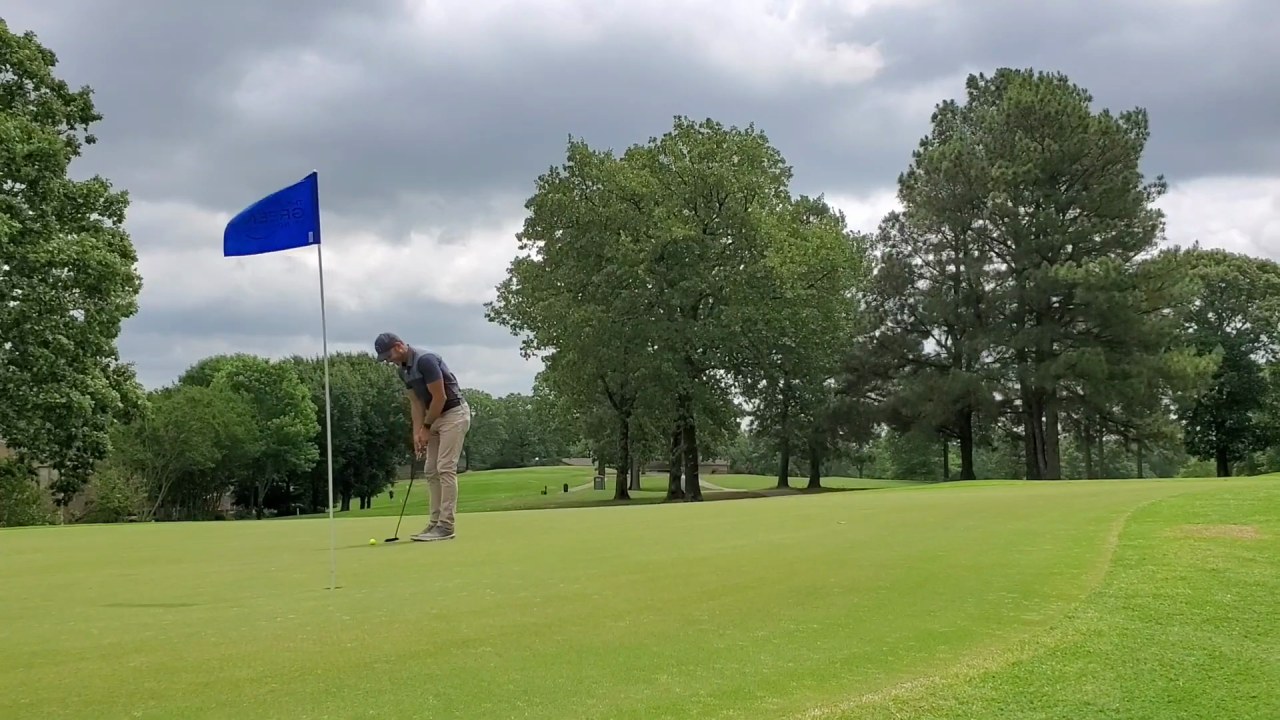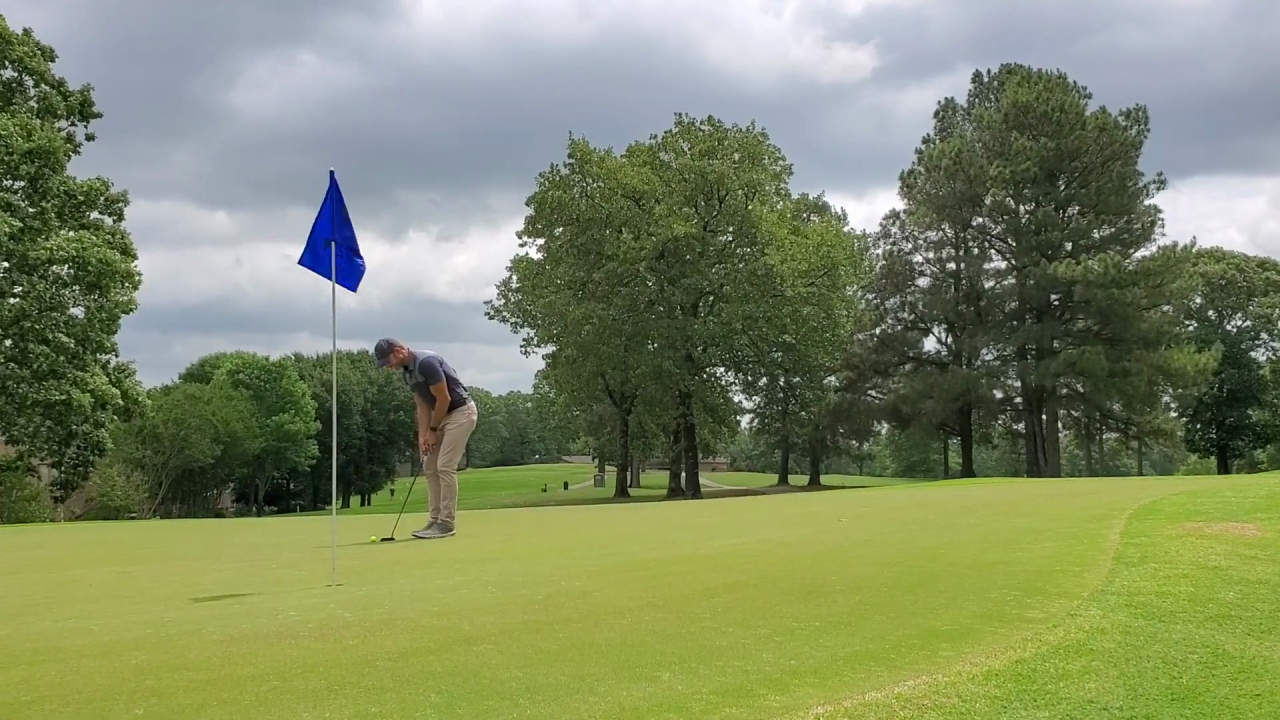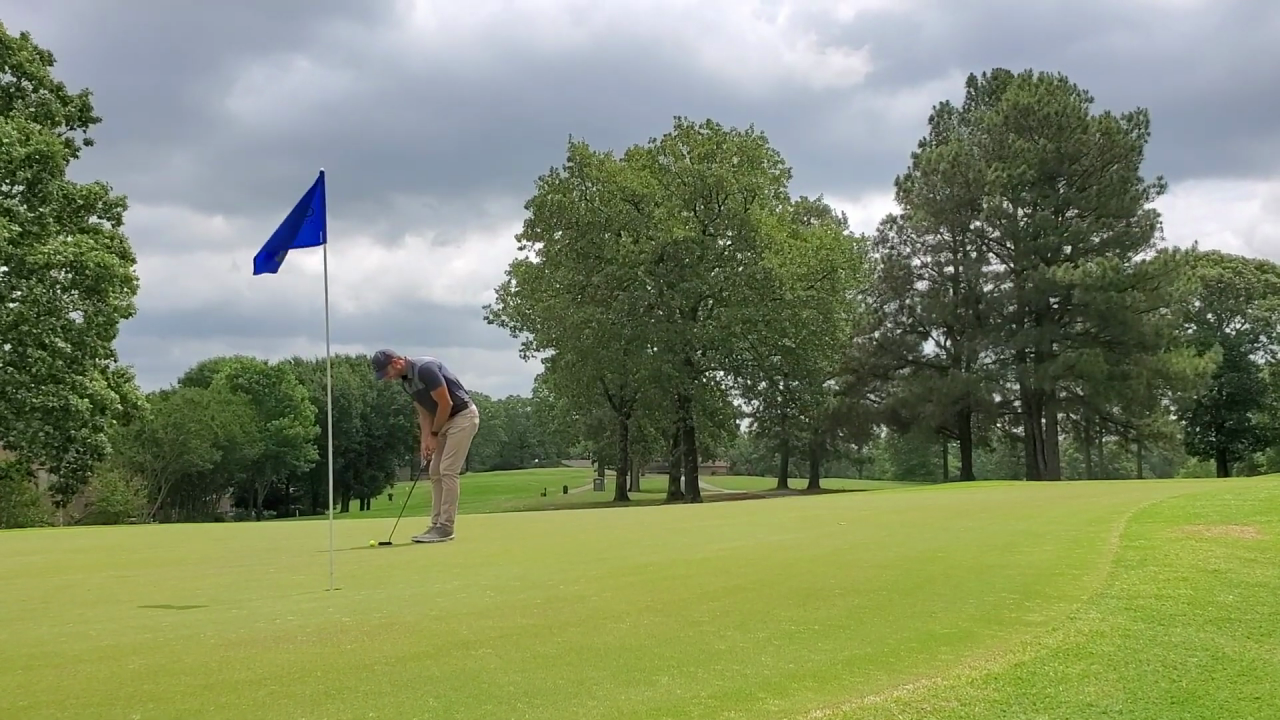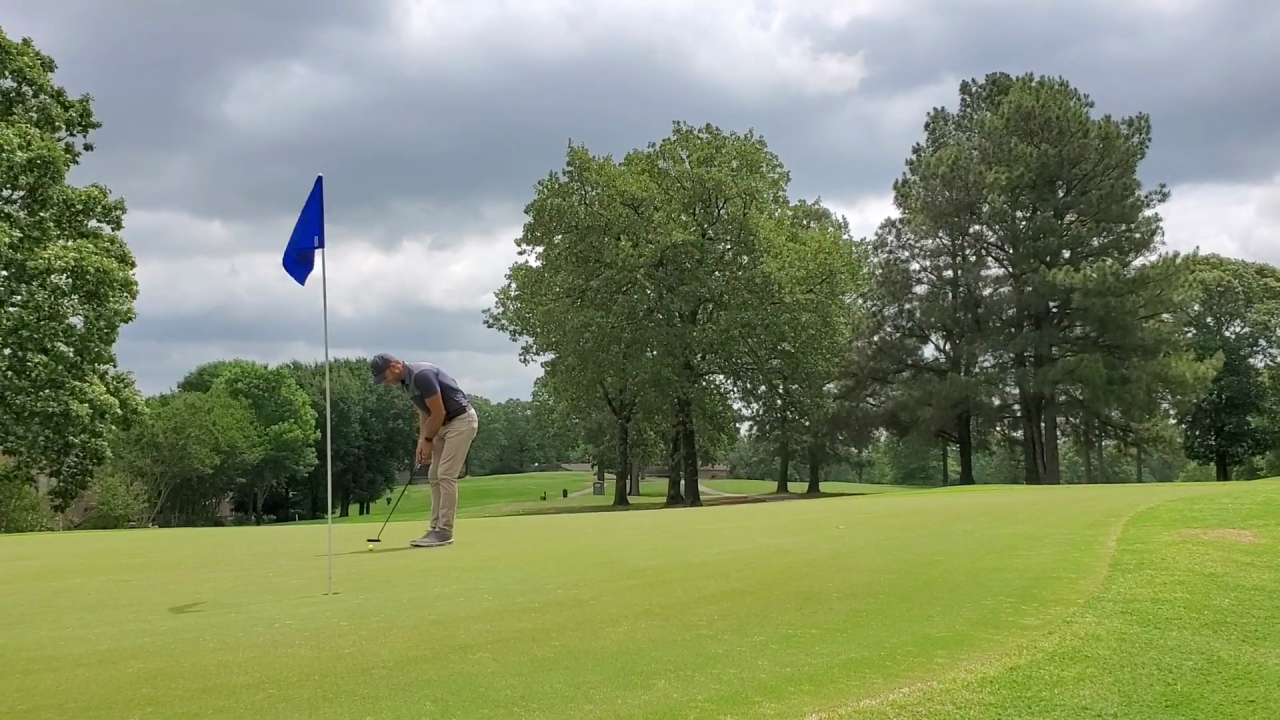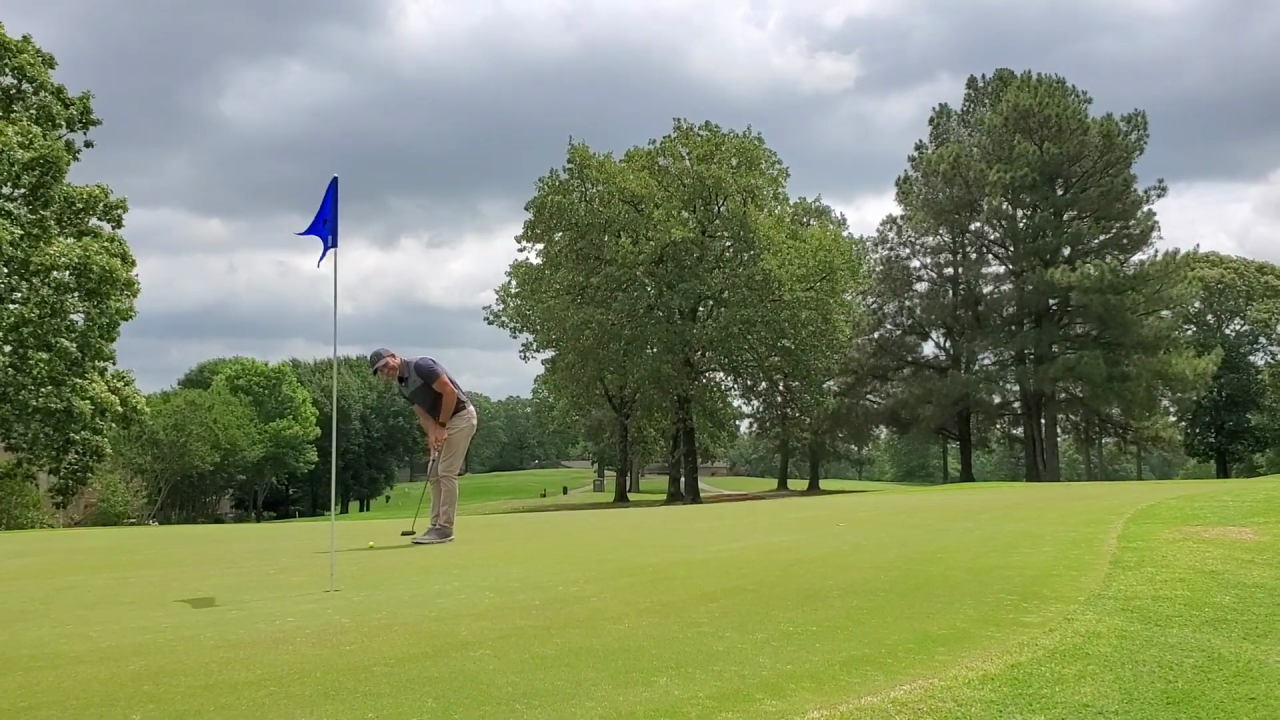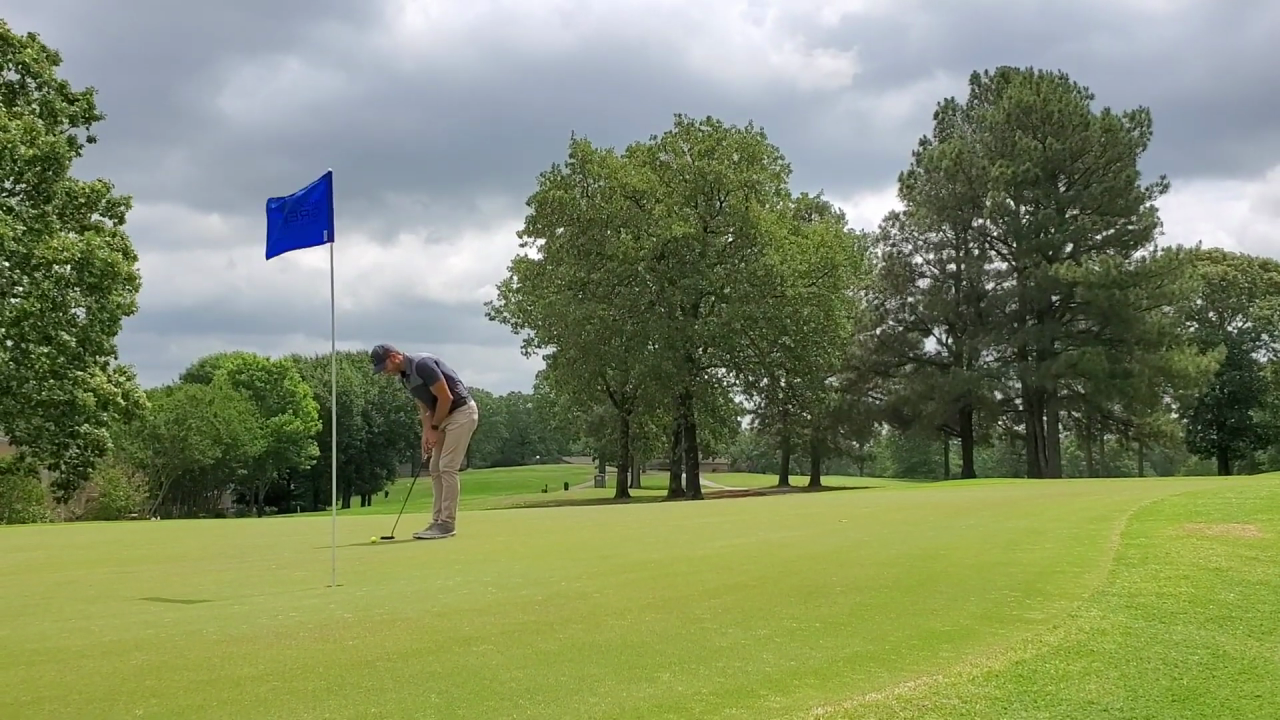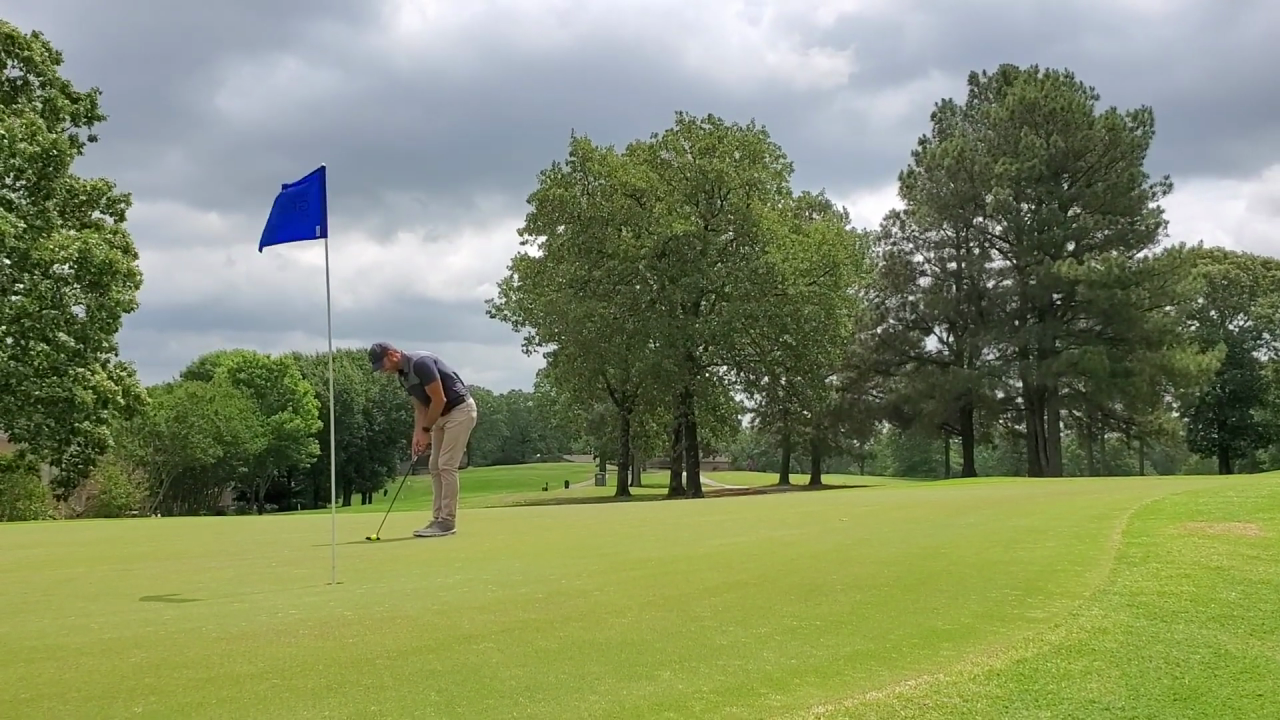
dt=0.7s
person 1, frame 1
left shoulder: (425, 360)
right shoulder: (403, 370)
left elbow: (440, 397)
right elbow: (416, 403)
left wrist: (426, 427)
right wrist: (417, 432)
left hip: (454, 414)
right hip: (436, 417)
left knee: (445, 468)
right knee: (431, 471)
left ankle: (447, 526)
right ankle: (436, 522)
person 1, frame 2
left shoulder: (426, 362)
right shoulder: (407, 372)
left elbow: (444, 399)
right elbow: (422, 406)
left wrist: (432, 430)
right wrist: (422, 435)
left hip: (460, 413)
right hip: (444, 415)
left knee: (445, 466)
right knee: (430, 467)
left ankle: (447, 523)
right ankle: (436, 520)
person 1, frame 3
left shoulder: (425, 368)
right shoulder: (406, 381)
left elbow: (446, 403)
right elbow: (424, 412)
left wrist: (434, 435)
right wrist: (424, 440)
left hip: (463, 416)
right hip: (446, 420)
left knee: (448, 471)
right knee: (436, 473)
left ankle: (446, 527)
right ankle: (437, 525)
person 1, frame 4
left shoulder: (421, 375)
right shoulder: (406, 383)
left elbow: (438, 411)
right elbow: (425, 413)
left wrist: (428, 441)
right wrist: (421, 441)
left hip: (461, 420)
right hip: (445, 423)
left knee: (446, 475)
right knee: (435, 477)
left ankle: (445, 532)
right ankle: (435, 529)
person 1, frame 5
left shoulder: (421, 365)
right shoulder: (402, 386)
left elbow: (450, 392)
right elbow: (423, 415)
left wrist: (441, 426)
right wrist: (432, 434)
left hip: (460, 417)
right hip: (442, 421)
left knee: (447, 472)
right knee: (435, 475)
left ankle: (445, 528)
right ankle: (436, 526)
person 1, frame 6
left shoulder: (422, 364)
right shoulder: (404, 377)
left elbow: (446, 398)
right elbow: (425, 408)
left wrist: (434, 429)
right wrist: (426, 434)
left hip: (461, 412)
right hip: (445, 416)
left knee: (448, 467)
right knee: (436, 469)
left ankle: (447, 523)
right ankle: (438, 521)
person 1, frame 7
left shoulder: (420, 363)
right shoulder: (403, 375)
left elbow: (439, 400)
right elbow: (421, 407)
left wrist: (426, 430)
right wrist: (417, 435)
left hip: (460, 410)
right hip: (443, 415)
left knee: (447, 465)
right knee: (436, 467)
left ankle: (447, 522)
right ankle: (439, 519)
